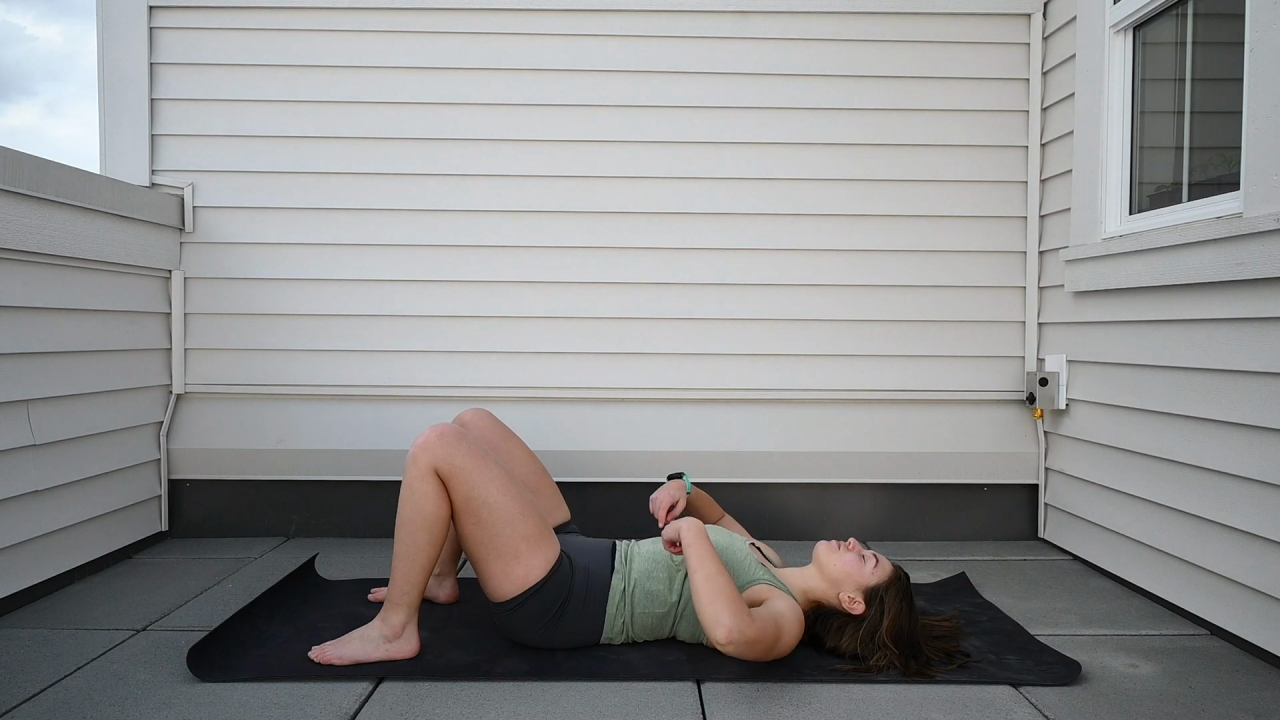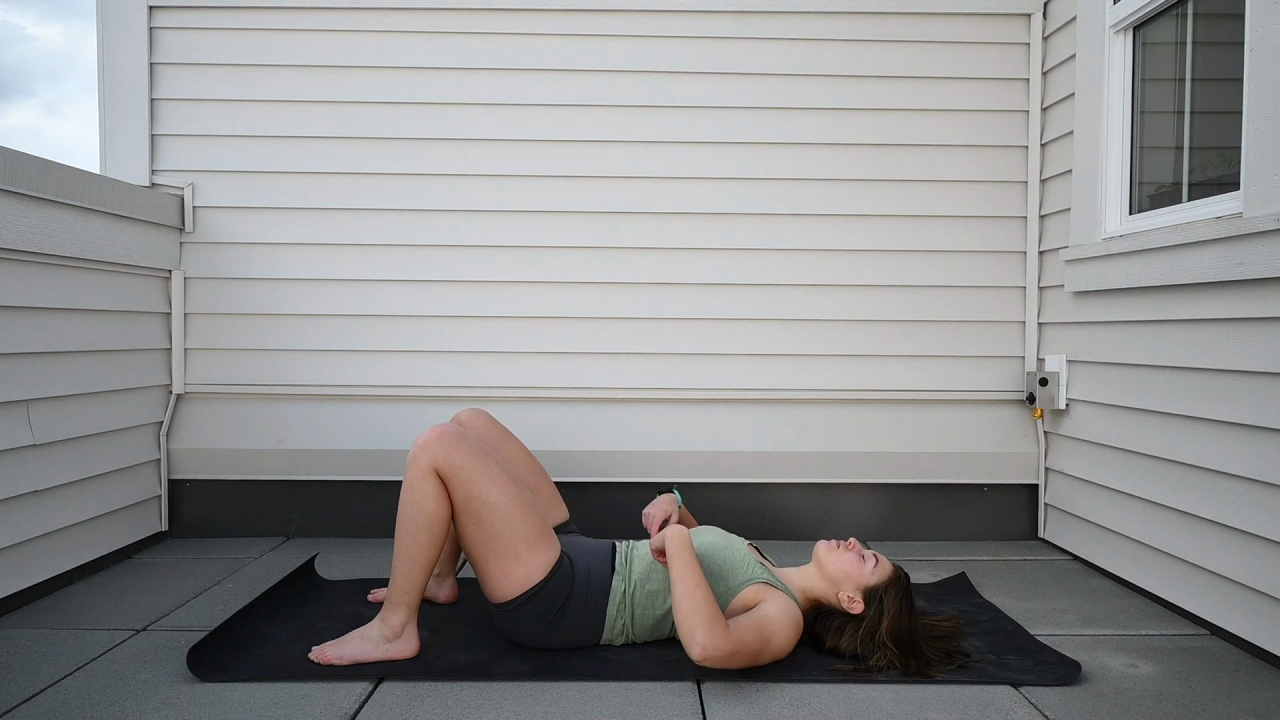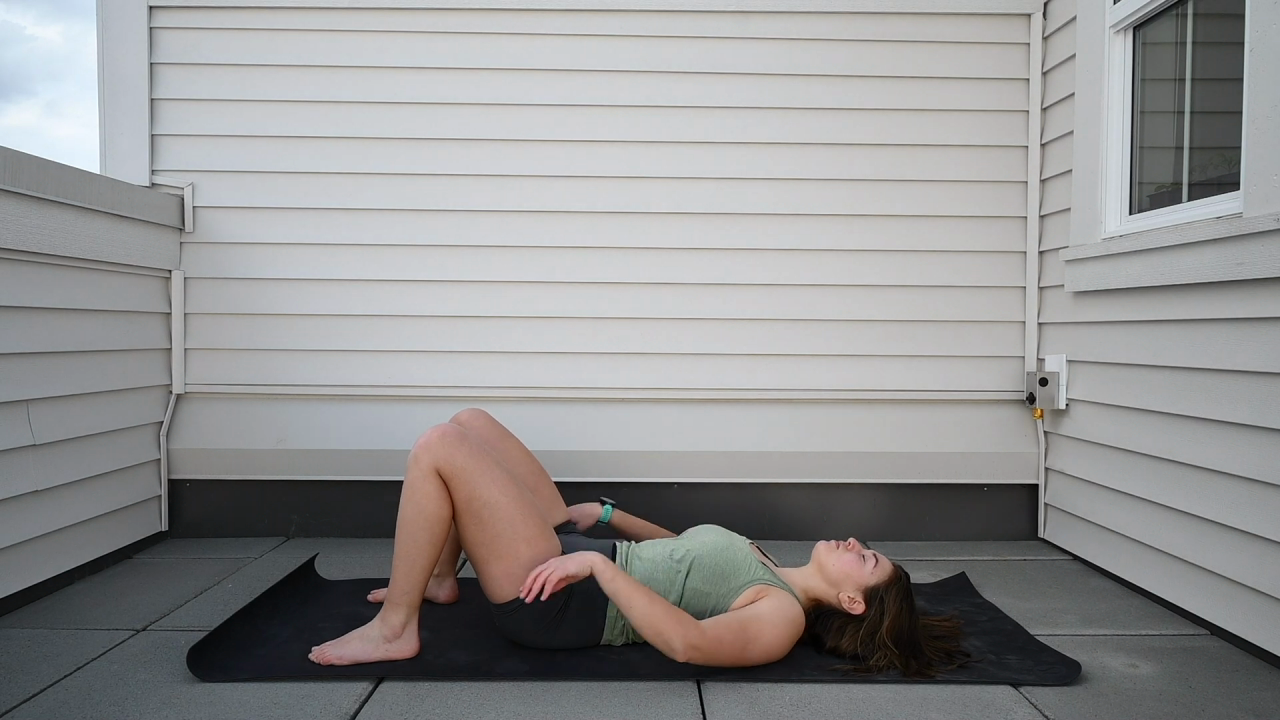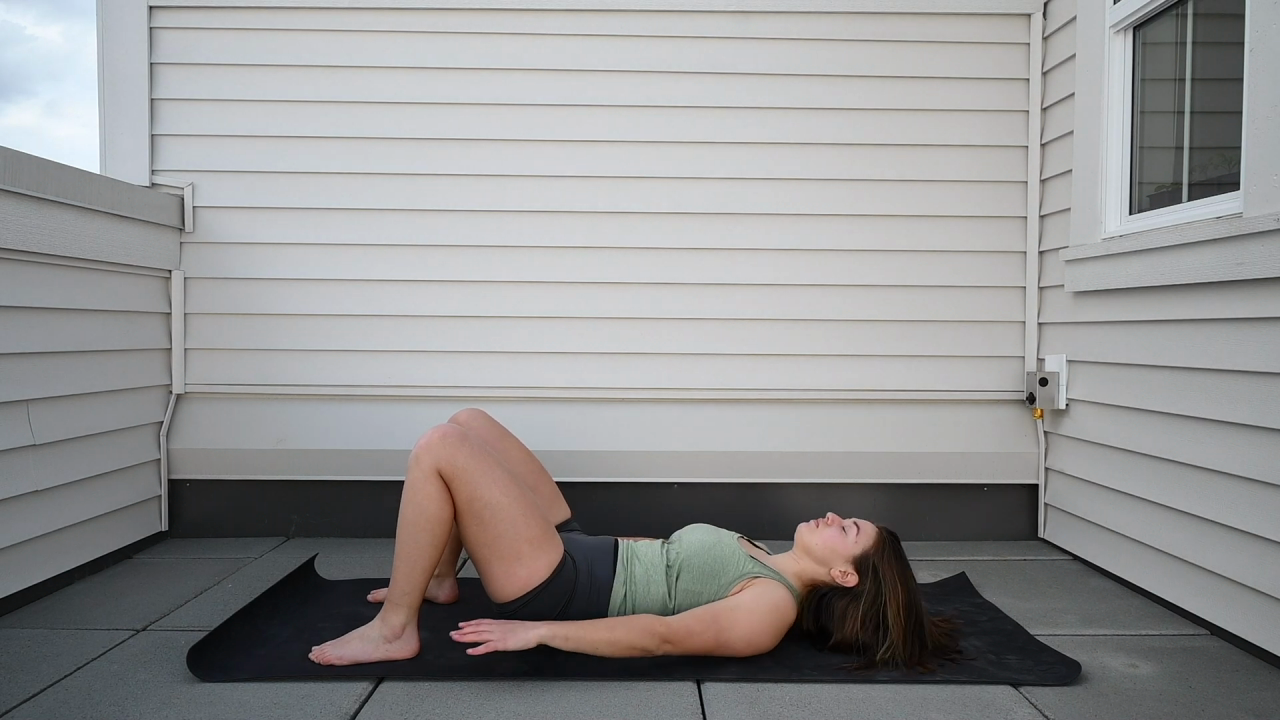
dt=0.3s
person 1, frame 1
left shoulder: (786, 619)
right shoulder: (770, 571)
left elbow: (730, 631)
right elbow: (717, 522)
left wrist: (692, 532)
right wrist: (683, 491)
left hip: (554, 600)
right hip: (576, 556)
left knee: (436, 447)
right knee: (472, 421)
left ankle: (394, 628)
right ankle: (438, 577)
person 1, frame 2
left shoulder: (783, 619)
right shoulder: (769, 574)
left elbow: (707, 645)
left wrist: (679, 541)
right wrist: (674, 505)
left hip: (554, 601)
right hip: (578, 555)
left knee: (436, 448)
right knee: (469, 422)
left ankle: (393, 630)
right ankle: (438, 578)
person 1, frame 3
left shoulder: (783, 618)
right shoulder: (768, 572)
left elbow: (690, 642)
left wrist: (599, 563)
right wrist: (606, 515)
left hip: (561, 606)
right hip: (581, 557)
left knee: (438, 448)
right knee: (468, 421)
left ankle: (393, 630)
right ankle: (437, 578)
person 1, frame 4
left shoulder: (771, 608)
right shoulder: (760, 562)
left elbow: (663, 635)
left wrist: (538, 630)
right wrist: (577, 539)
left hip: (560, 594)
right hip: (586, 552)
left knee: (438, 449)
right knee: (468, 421)
left ankle: (394, 630)
right ankle: (436, 578)
